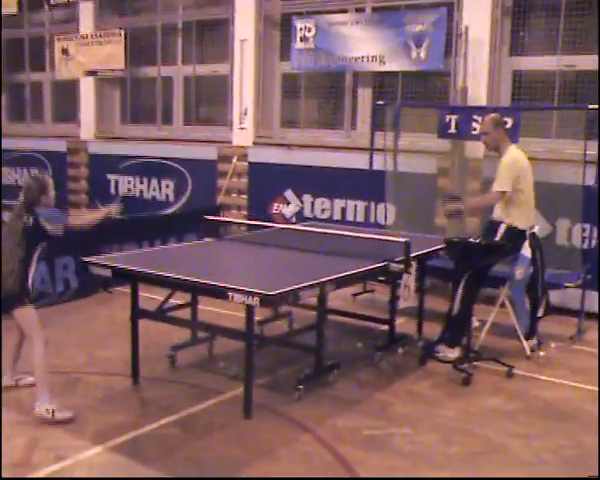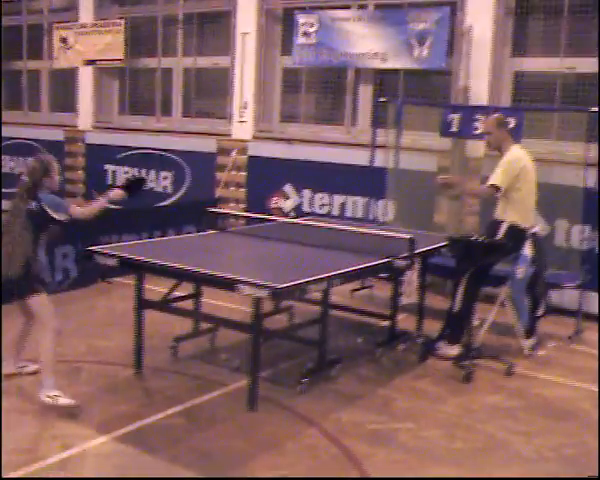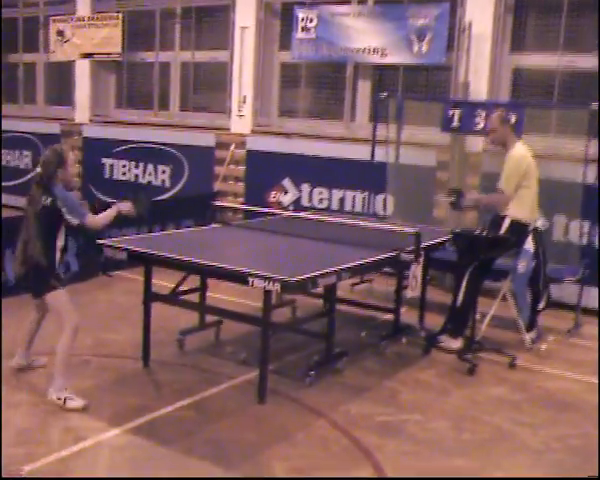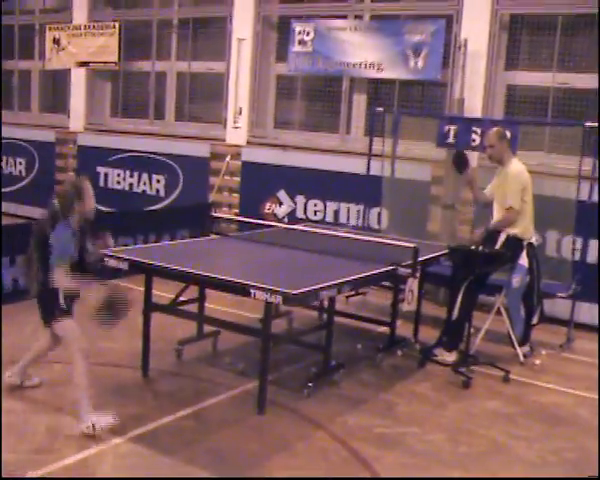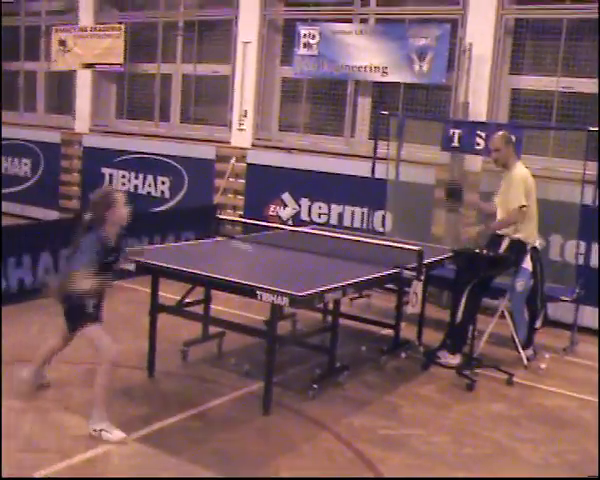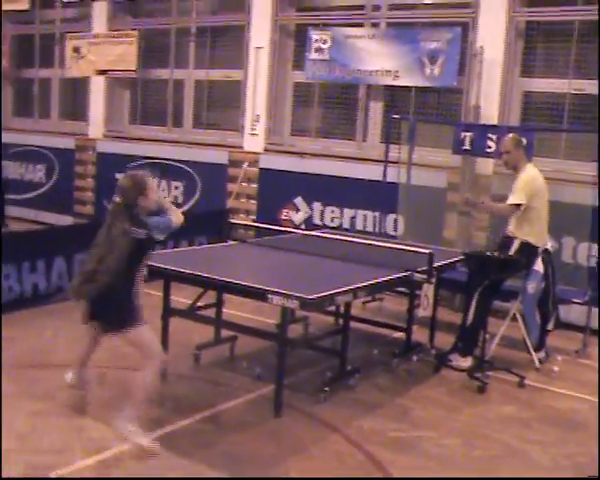
dt=0.2s
person 1, frame 1
left shoulder: (22, 214)
right shoulder: (43, 214)
right elbow: (80, 222)
right wrist: (106, 211)
left knee: (25, 330)
right knee: (38, 339)
right ankle: (44, 404)
person 1, frame 2
left shoulder: (24, 197)
right shoulder: (46, 200)
right elbow: (83, 213)
right wrist: (109, 197)
right hip: (26, 271)
left knee: (29, 317)
right knee: (50, 328)
right ankle: (48, 390)
person 1, frame 3
left shoulder: (43, 191)
right shoulder: (61, 196)
right elbow: (95, 222)
left wrist: (71, 198)
right wrist: (119, 207)
left hip: (34, 264)
right hip: (42, 267)
left knee: (42, 310)
right knee: (71, 323)
left ankle: (22, 356)
right ankle: (59, 390)
person 1, frame 4
left shoulder: (79, 228)
right shoulder: (62, 234)
left elbow: (83, 257)
right elbow: (59, 279)
left wrist: (100, 246)
right wrist: (92, 287)
left hip: (61, 296)
right hip: (55, 298)
left knee: (55, 339)
right knee: (79, 350)
left ankle: (16, 374)
right ankle: (88, 418)
person 1, frame 5
left shoulder: (113, 237)
right shoulder: (92, 242)
right elbow: (79, 282)
right wrist: (95, 283)
left hip: (89, 302)
right hip: (81, 304)
left knee: (65, 338)
right knee: (108, 355)
left ankle: (34, 372)
right ankle: (98, 421)
person 1, frame 6
left shoulder: (116, 219)
right shoulder: (147, 227)
right elbow: (177, 218)
right wrist: (163, 202)
left hip: (99, 293)
right hip: (120, 302)
left knee: (95, 334)
right knee: (156, 358)
left ankle: (77, 374)
right ankle: (128, 422)
person 2, frame 1
left shoulder: (510, 159)
right shoulder: (514, 156)
left elbow: (495, 198)
left wrist: (461, 206)
right wrist: (467, 205)
left hip: (508, 229)
right hip: (513, 227)
left knee: (467, 273)
left ankle: (450, 343)
person 2, frame 2
left shoulder: (511, 159)
right shoulder: (519, 156)
left elbow: (488, 192)
left wrist: (457, 184)
left hip: (509, 228)
right hip: (516, 226)
left knee: (469, 271)
left ankle: (451, 340)
person 2, frame 3
left shoulder: (516, 156)
right shoulder: (517, 154)
left elbow: (503, 200)
left wrist: (476, 200)
right wrist: (480, 200)
left hip: (513, 223)
right hip: (517, 223)
left knee: (471, 264)
left ankle: (454, 333)
person 2, frame 4
left shoulder: (514, 172)
right shoulder: (503, 172)
left elbow: (512, 215)
right elbow: (484, 198)
left wrist: (484, 231)
right wrist: (471, 182)
left hip: (508, 238)
right hip: (507, 238)
left knee: (463, 278)
left ankle: (448, 346)
person 2, frame 5
left shoulder: (518, 175)
right shoulder: (510, 175)
left elbow: (515, 215)
right elbow: (498, 208)
left wrist: (486, 228)
right wrist: (472, 202)
left hip: (511, 242)
right hip: (515, 242)
left knee: (467, 281)
left ankle: (452, 350)
person 2, frame 6
left shoulder: (527, 177)
right shoulder: (531, 175)
left elbow: (509, 209)
left wrist: (477, 203)
left hip: (521, 245)
right hip: (532, 245)
left knee: (479, 285)
left ankle: (464, 352)
